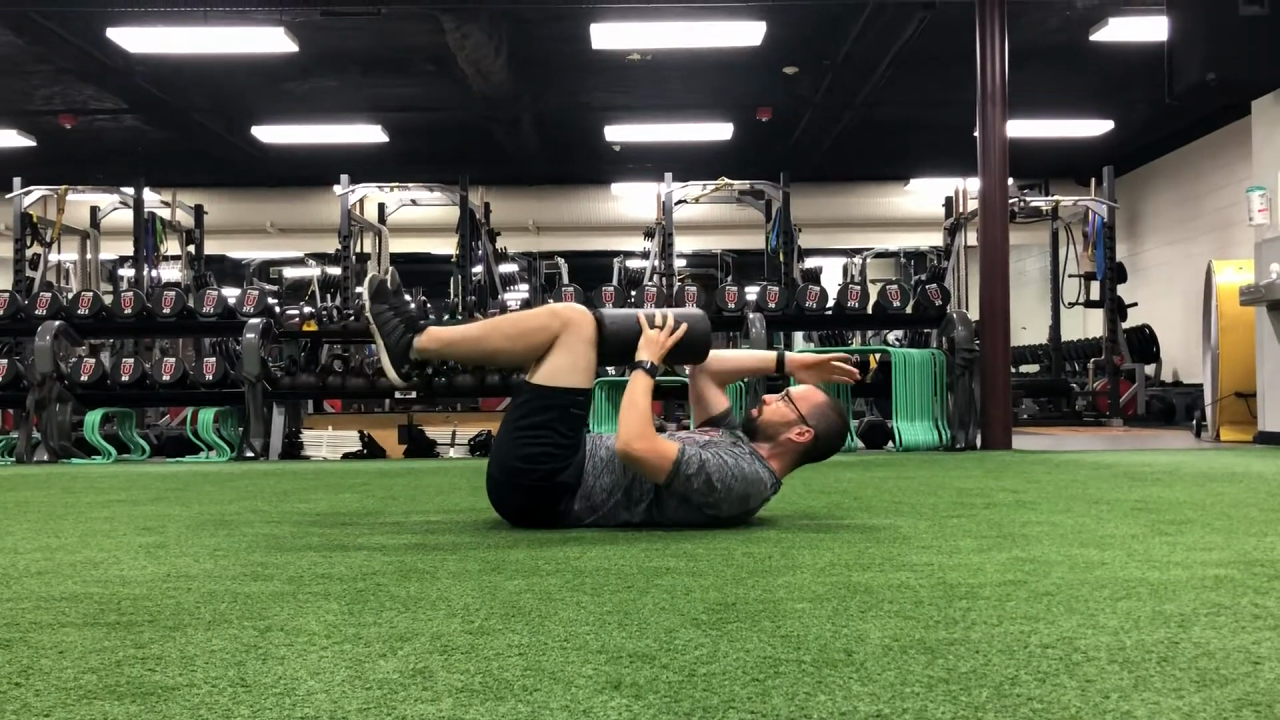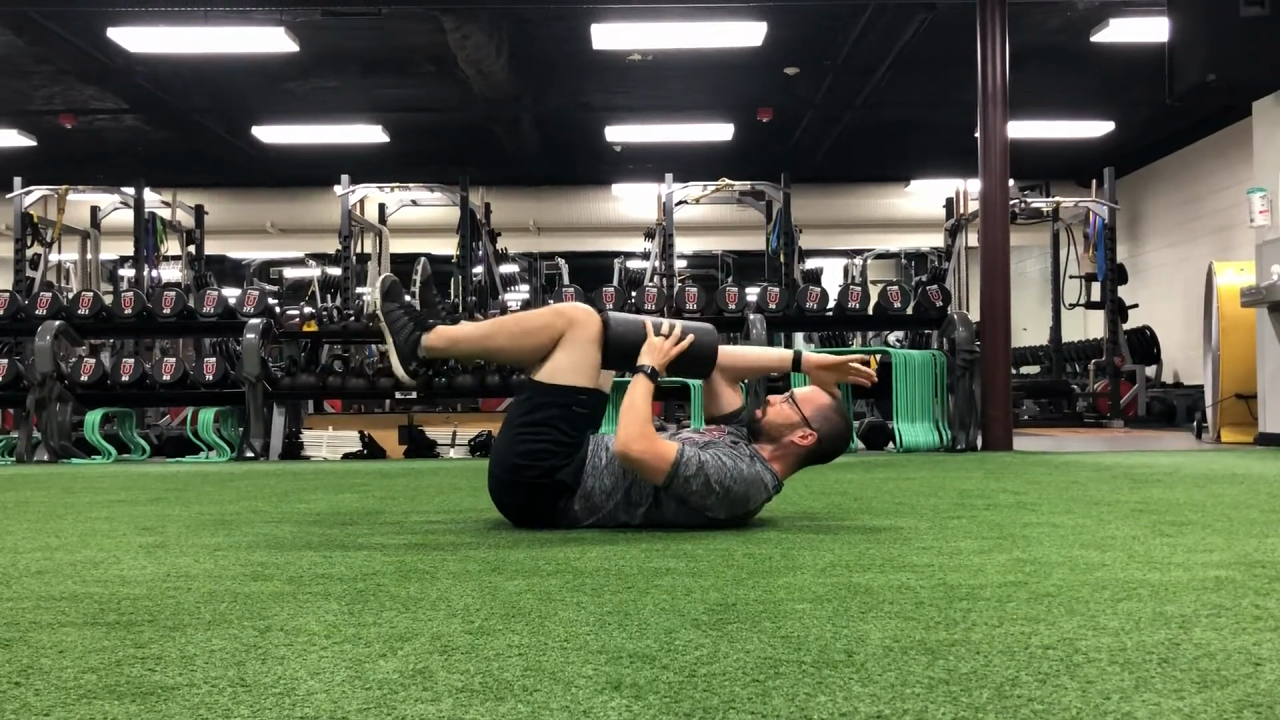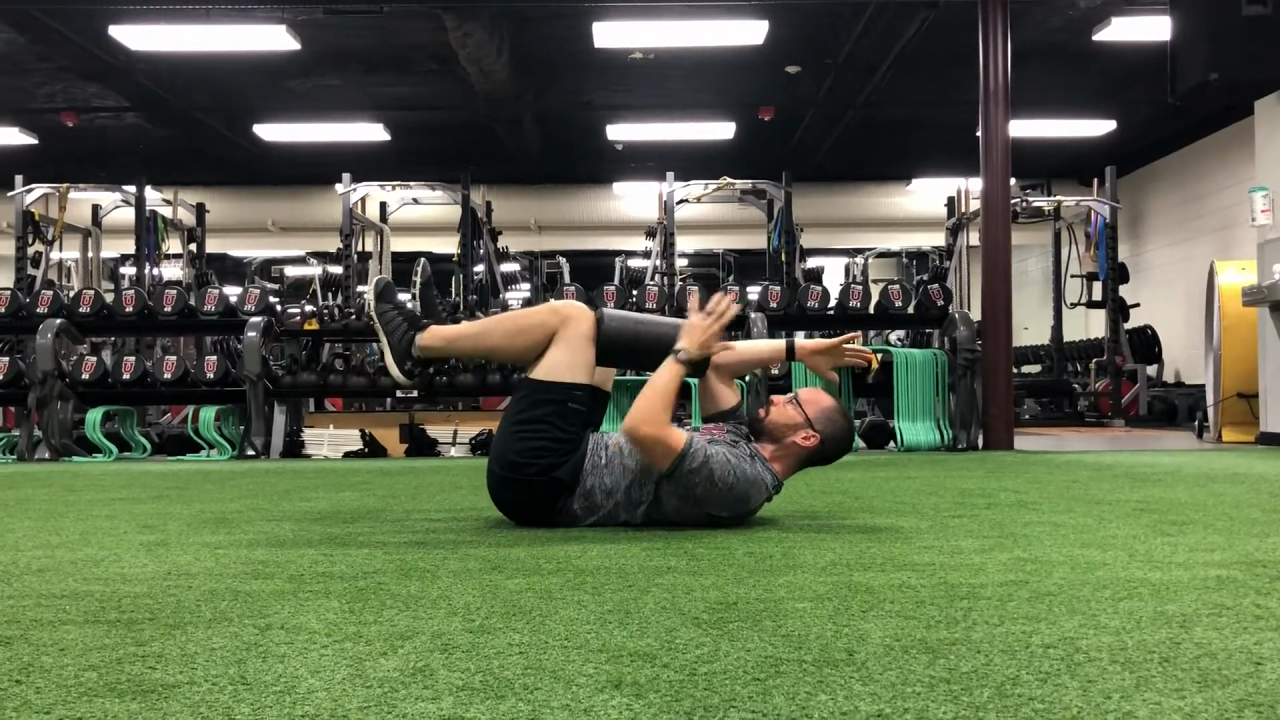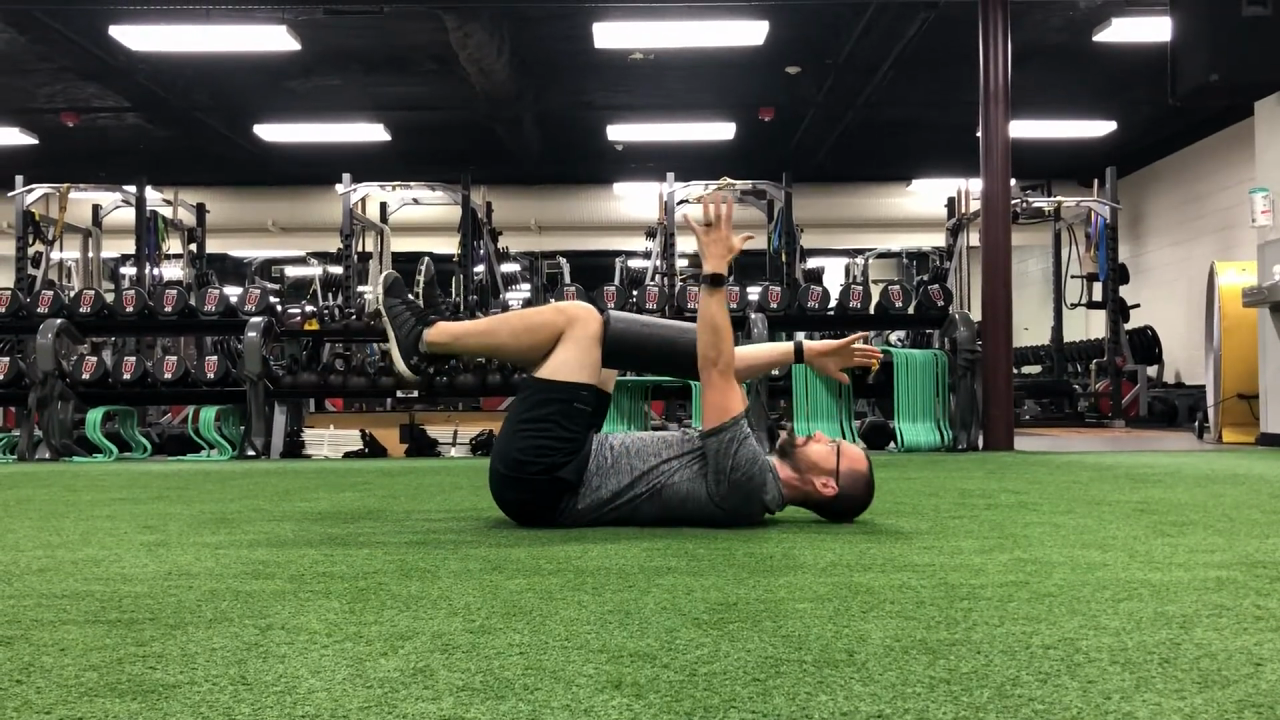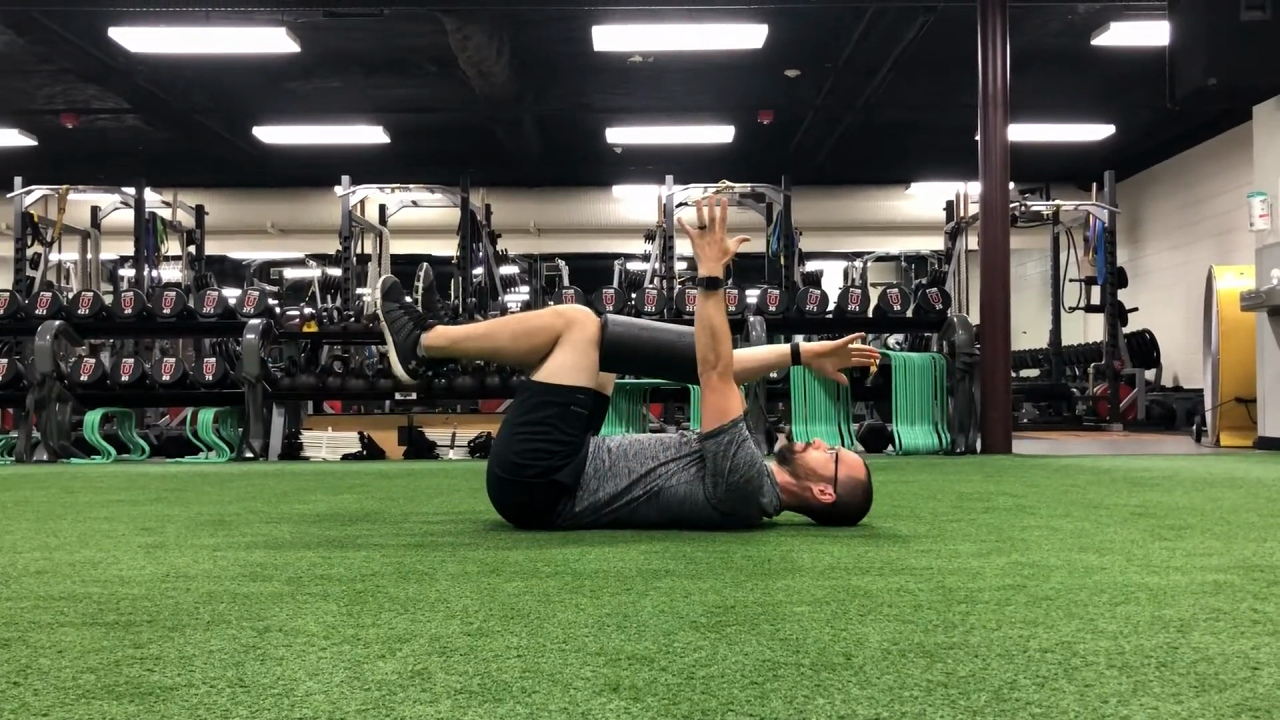
dt=0.5s
person 1, frame 1
left shoulder: (739, 478)
right shoulder: (736, 451)
left elbow: (633, 446)
right elbow: (704, 369)
left wrist: (646, 361)
right wrist: (786, 361)
left hip: (538, 484)
right hip: (545, 479)
left knee: (572, 320)
right knee: (561, 335)
left ankle: (414, 347)
right ankle: (421, 339)
person 1, frame 2
left shoulder: (737, 479)
right shoulder: (742, 448)
left elbow: (632, 447)
right elbow: (717, 362)
left wrist: (648, 366)
right wrist: (803, 360)
left hip: (539, 482)
right hip: (553, 479)
left knee: (577, 320)
right knee: (587, 338)
left ankle: (422, 342)
right ankle: (445, 332)
person 1, frame 3
left shoulder: (736, 476)
right shoulder: (741, 451)
left elbow: (641, 428)
right elbow: (713, 363)
left wrist: (687, 348)
right wrist: (798, 347)
left hip: (536, 482)
right hip: (559, 474)
left knee: (573, 317)
right knee: (597, 341)
left ankle: (419, 342)
right ankle: (443, 334)
person 1, frame 4
left shoulder: (748, 480)
right shoulder: (756, 470)
left elbow: (716, 370)
right elbow: (723, 369)
left wrist: (714, 270)
right wrist: (804, 351)
left hip: (538, 478)
right hip: (555, 476)
left knee: (580, 319)
right knee: (593, 338)
left ankle: (424, 338)
right ankle: (441, 333)
person 1, frame 5
left shoulder: (744, 486)
right shoulder: (751, 477)
left elbow: (716, 373)
right elbow: (721, 370)
left wrist: (710, 273)
right wrist: (804, 352)
left hip: (535, 482)
right hip: (549, 481)
left knee: (578, 320)
right knee: (597, 344)
left ankle: (422, 342)
right ankle: (435, 339)
